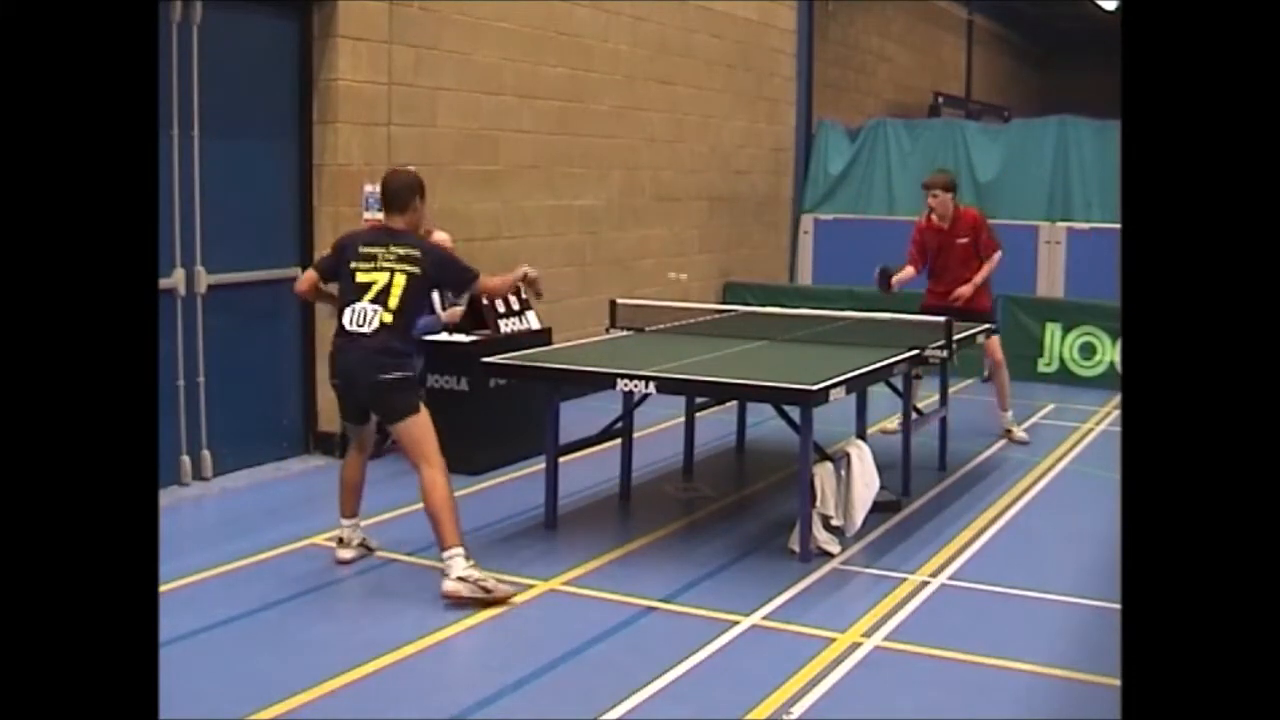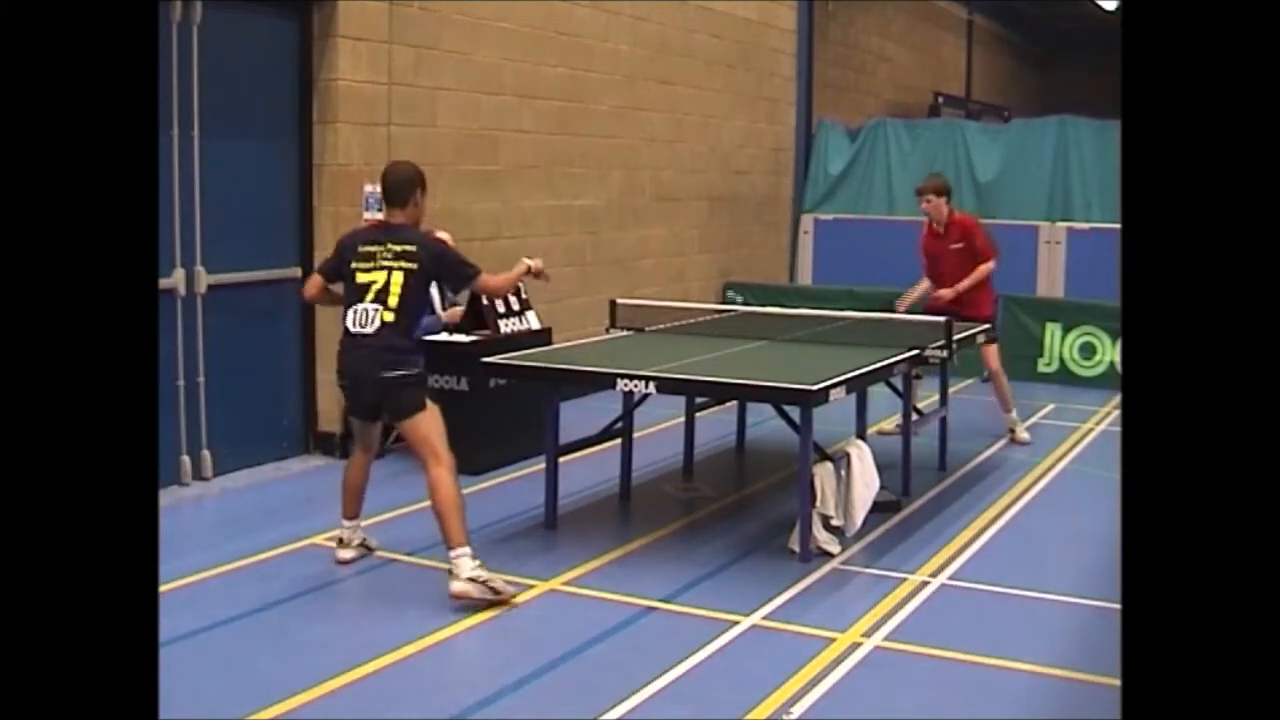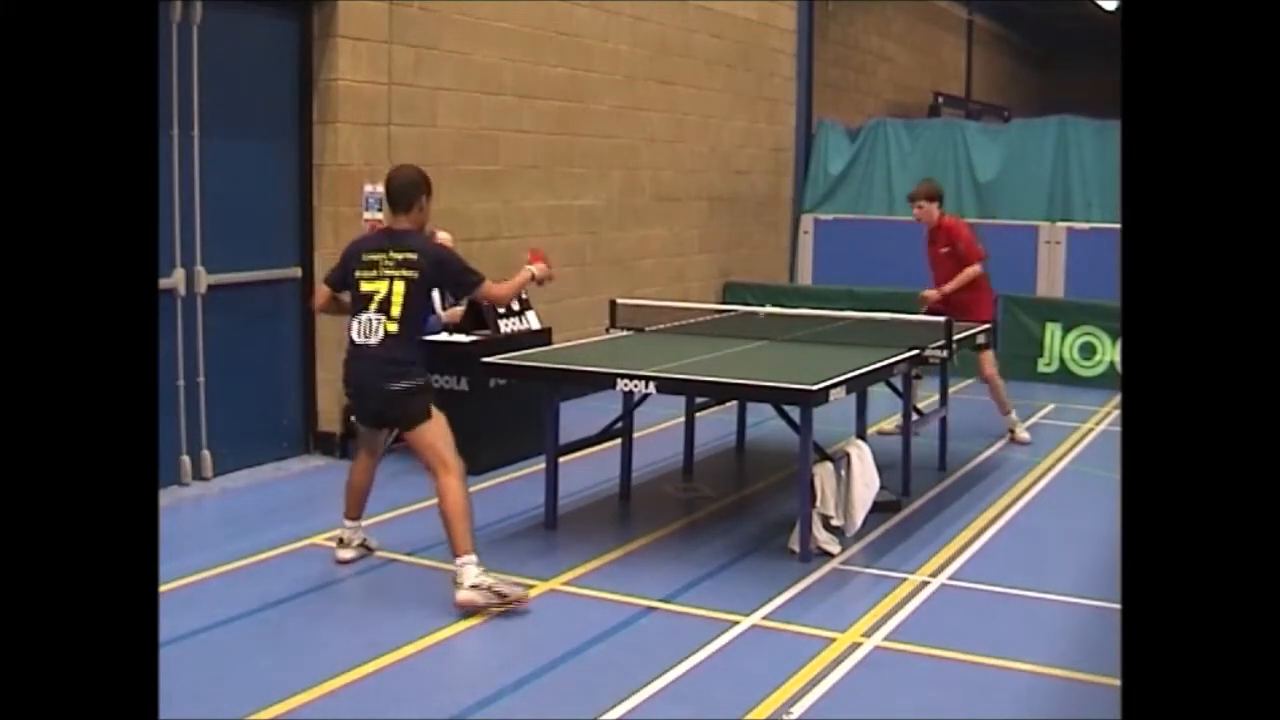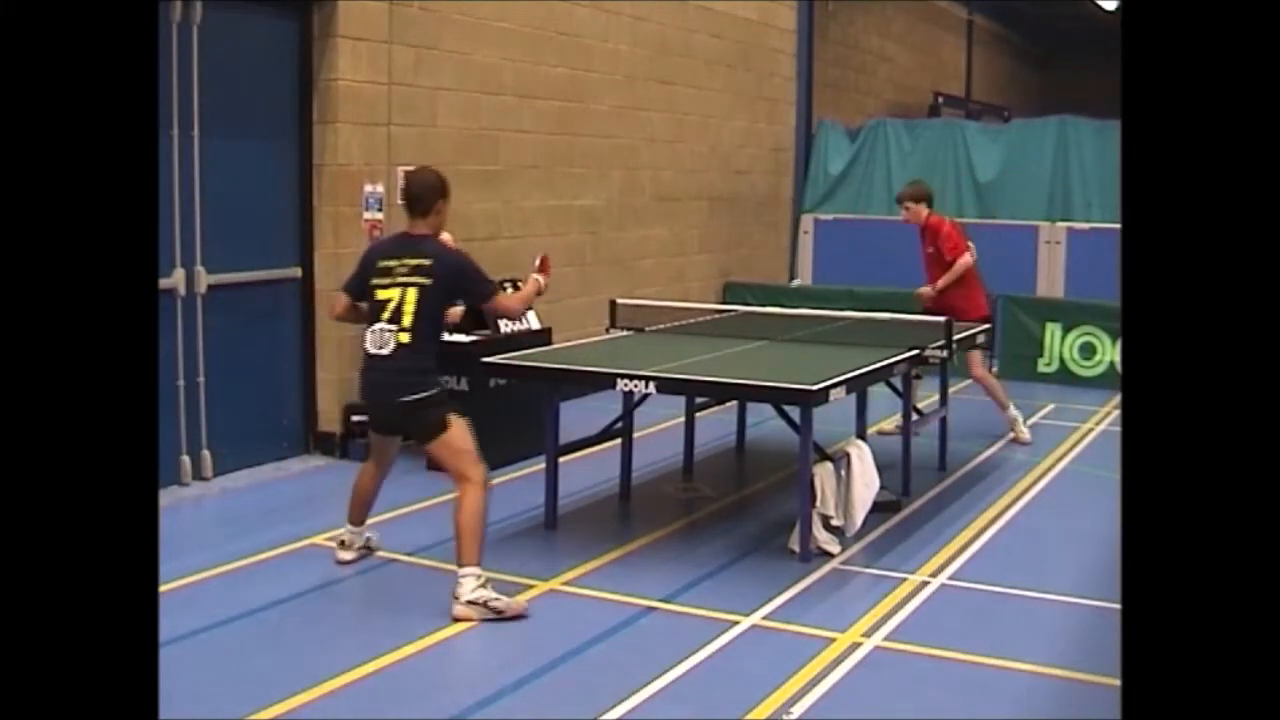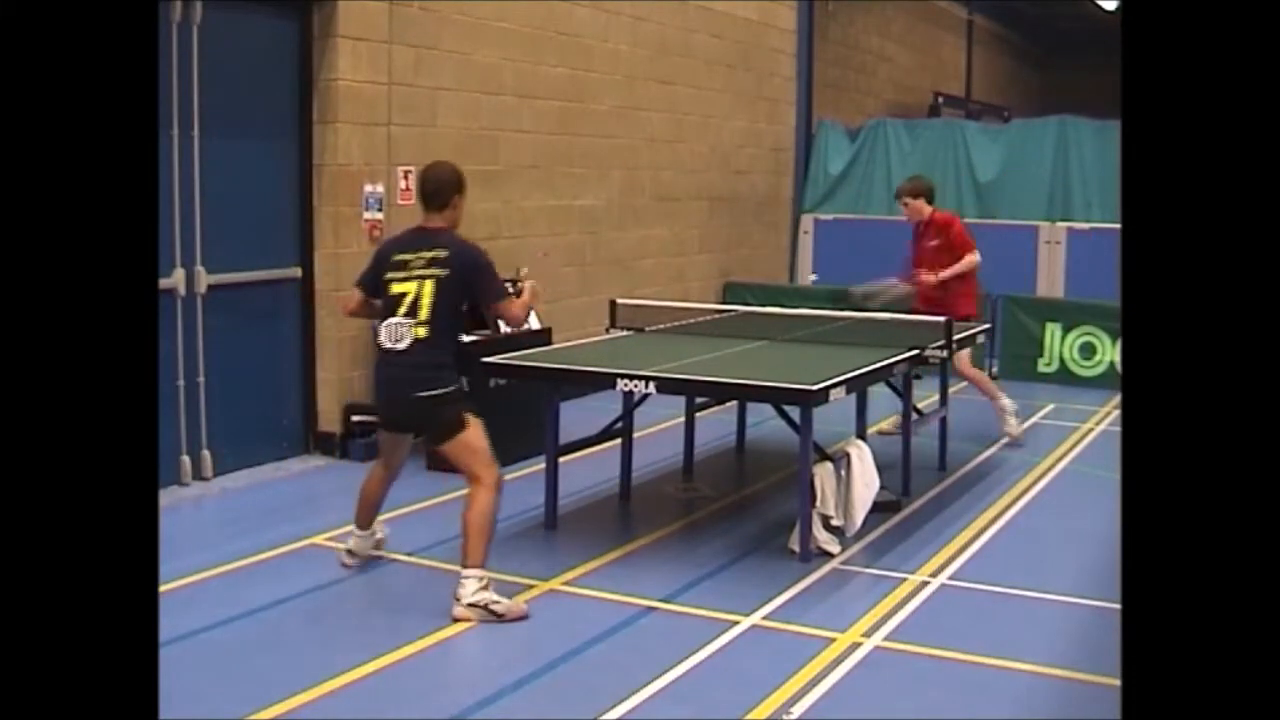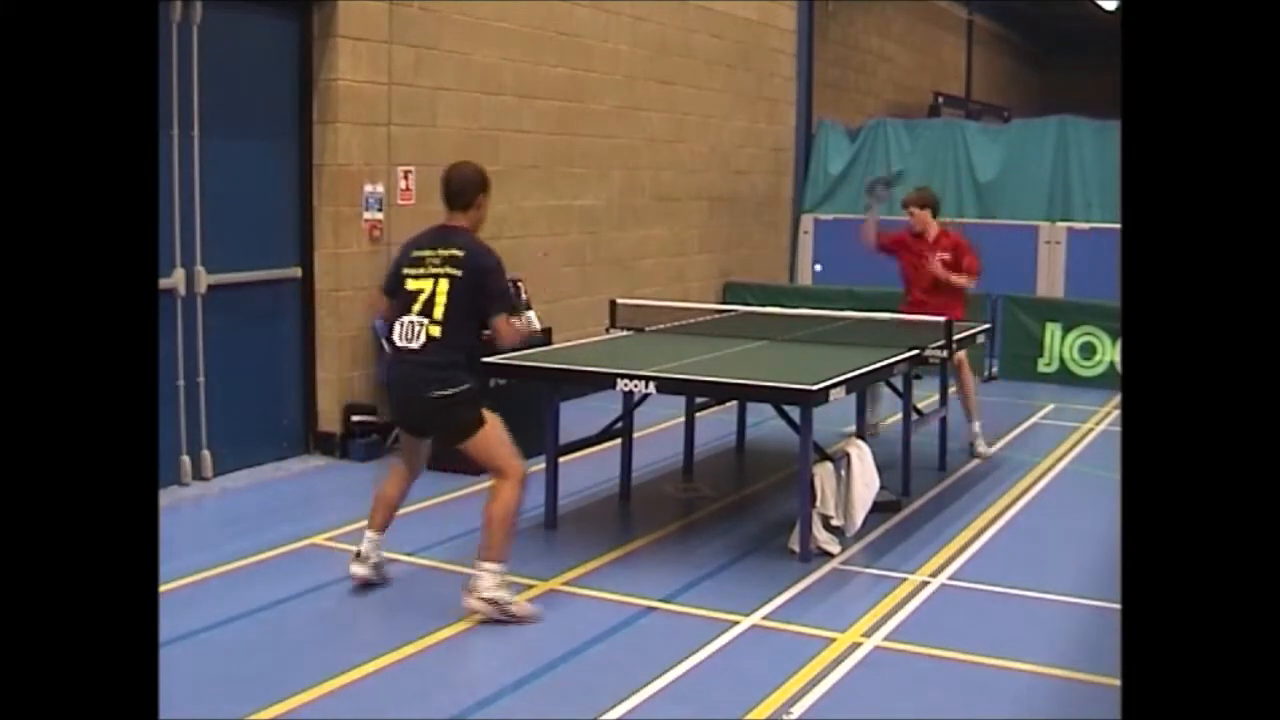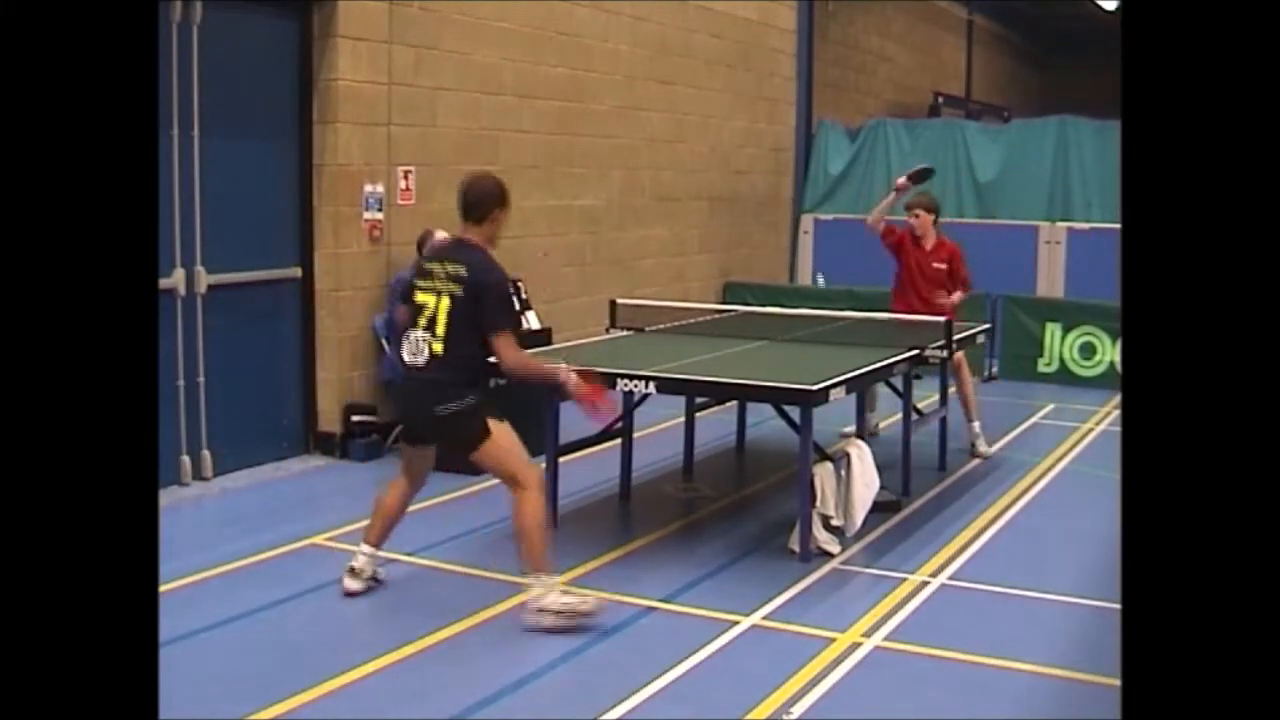
dt=0.1s
person 1, frame 1
left shoulder: (351, 244)
right shoulder: (428, 254)
left elbow: (304, 288)
right elbow: (491, 287)
right wrist: (521, 274)
left hip: (344, 366)
right hip: (390, 372)
left knee: (359, 447)
right knee: (431, 465)
left ankle: (348, 537)
right ankle: (457, 569)
person 1, frame 2
left shoulder: (353, 243)
right shoulder: (429, 248)
left elbow: (311, 292)
right elbow: (493, 286)
right wrist: (526, 267)
left hip: (352, 365)
right hip: (395, 369)
left knee: (363, 447)
right knee: (440, 462)
left ankle: (349, 537)
right ankle: (464, 569)
person 1, frame 3
left shoulder: (359, 249)
right shoulder: (432, 255)
left elbow: (322, 303)
right elbow: (497, 295)
right wrist: (532, 273)
left hip: (358, 375)
right hip: (399, 379)
left knee: (367, 453)
right knee: (449, 471)
left ankle: (349, 537)
right ankle: (469, 577)
person 1, frame 4
left shoulder: (376, 254)
right shoulder: (447, 260)
left elbow: (340, 311)
right elbow: (510, 308)
right wrist: (536, 283)
left hip: (375, 383)
right hip: (415, 389)
left knee: (379, 460)
right knee: (472, 478)
left ankle: (352, 539)
right ankle: (470, 588)
person 1, frame 5
left shoulder: (390, 249)
right shoulder: (466, 255)
left elbow: (354, 307)
right elbow: (513, 316)
right wrist: (528, 293)
left hip: (389, 380)
right hip: (432, 387)
left knee: (389, 461)
right knee: (484, 477)
left ankle: (359, 541)
right ankle: (471, 590)
person 1, frame 6
left shoulder: (413, 248)
right shoulder: (480, 257)
left elbow: (387, 310)
right elbow: (505, 337)
right wrist: (524, 328)
left hip: (403, 380)
right hip: (446, 386)
left knee: (407, 466)
right knee: (511, 472)
left ankle: (368, 555)
right ankle: (487, 584)
person 1, frame 7
left shoulder: (430, 259)
right shoulder: (486, 275)
left elbow: (405, 317)
right elbow: (508, 359)
right wrist: (563, 375)
left hip: (412, 393)
right hip: (451, 403)
left knee: (411, 478)
right knee: (528, 481)
left ankle: (361, 566)
right ankle: (543, 594)
person 2, frame 1
left shoulder: (973, 219)
right shoulder: (922, 227)
left elbow: (995, 254)
right elbow: (915, 265)
left wrist: (972, 285)
right wrist: (896, 279)
left hip: (975, 302)
right hip: (938, 302)
left knee: (996, 359)
left ankle: (1008, 423)
person 2, frame 2
left shoulder: (966, 224)
right shoulder: (927, 233)
left elbow: (989, 263)
right elbow: (931, 278)
left wrist: (956, 290)
right wrist: (908, 299)
left hip: (977, 307)
right hip: (941, 306)
left knee: (994, 367)
left ankle: (1013, 422)
person 2, frame 3
left shoulder: (954, 228)
right shoulder: (932, 234)
left elbow: (976, 267)
left wrist: (941, 292)
right wrist: (931, 300)
left hip: (975, 311)
right hip: (944, 309)
left knee: (988, 371)
left ankle: (1013, 423)
person 2, frame 4
left shoulder: (942, 227)
right shoulder: (927, 232)
left elbow: (966, 260)
left wrist: (935, 288)
right wrist: (931, 293)
left hip: (969, 310)
right hip: (940, 308)
left knee: (978, 372)
left ankle: (1014, 419)
person 2, frame 5
left shoulder: (949, 224)
right shoulder: (919, 230)
left elbow: (972, 258)
left wrist: (940, 277)
left hip: (959, 308)
right hip: (928, 306)
left knee: (962, 368)
left ankle: (1004, 406)
right ankle: (904, 417)
person 2, frame 6
left shoulder: (955, 242)
right shoulder: (905, 239)
left elbow: (970, 281)
right elbow: (870, 241)
left wrist: (946, 277)
right wrist: (873, 208)
left hip: (947, 316)
right hip: (913, 315)
left knee: (959, 362)
left ankle: (976, 432)
person 2, frame 7
left shoulder: (950, 250)
right shoulder: (902, 239)
left elbow: (962, 289)
right elbow: (874, 224)
left wrist: (952, 300)
right wrist: (895, 193)
left hip: (938, 319)
right hip: (903, 318)
left knee: (960, 363)
left ankle: (975, 432)
right ankle: (868, 421)
